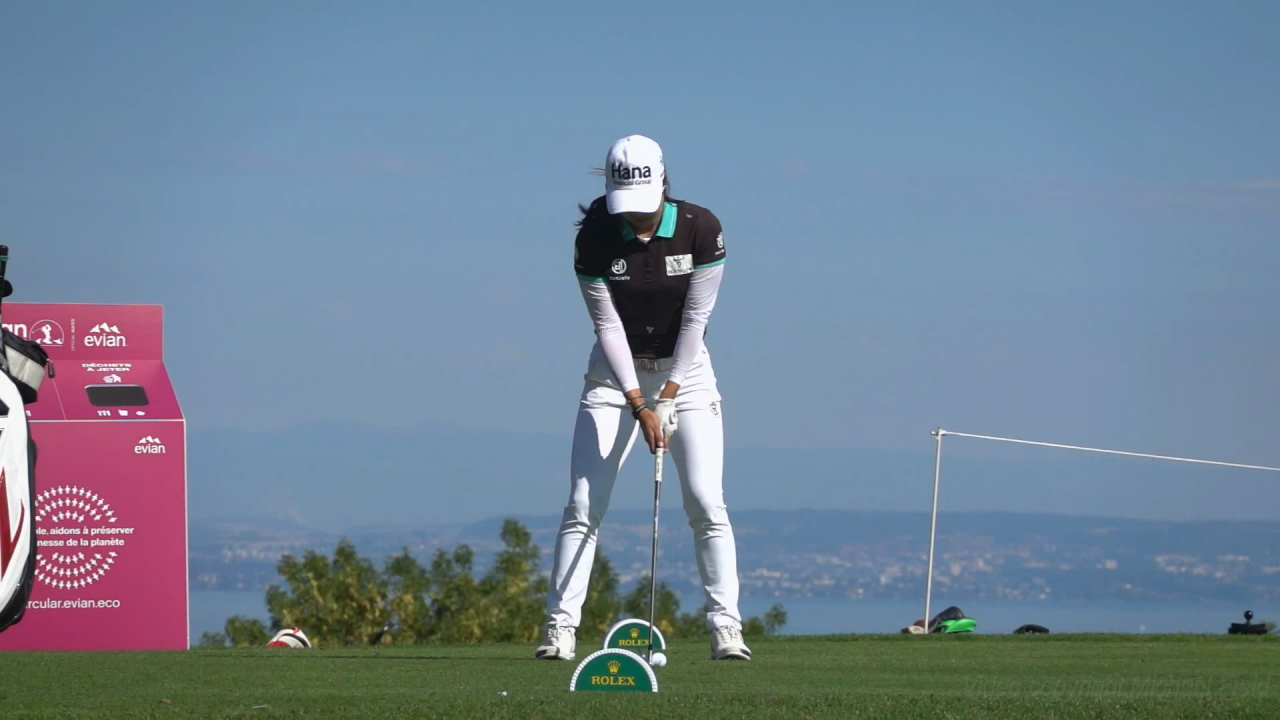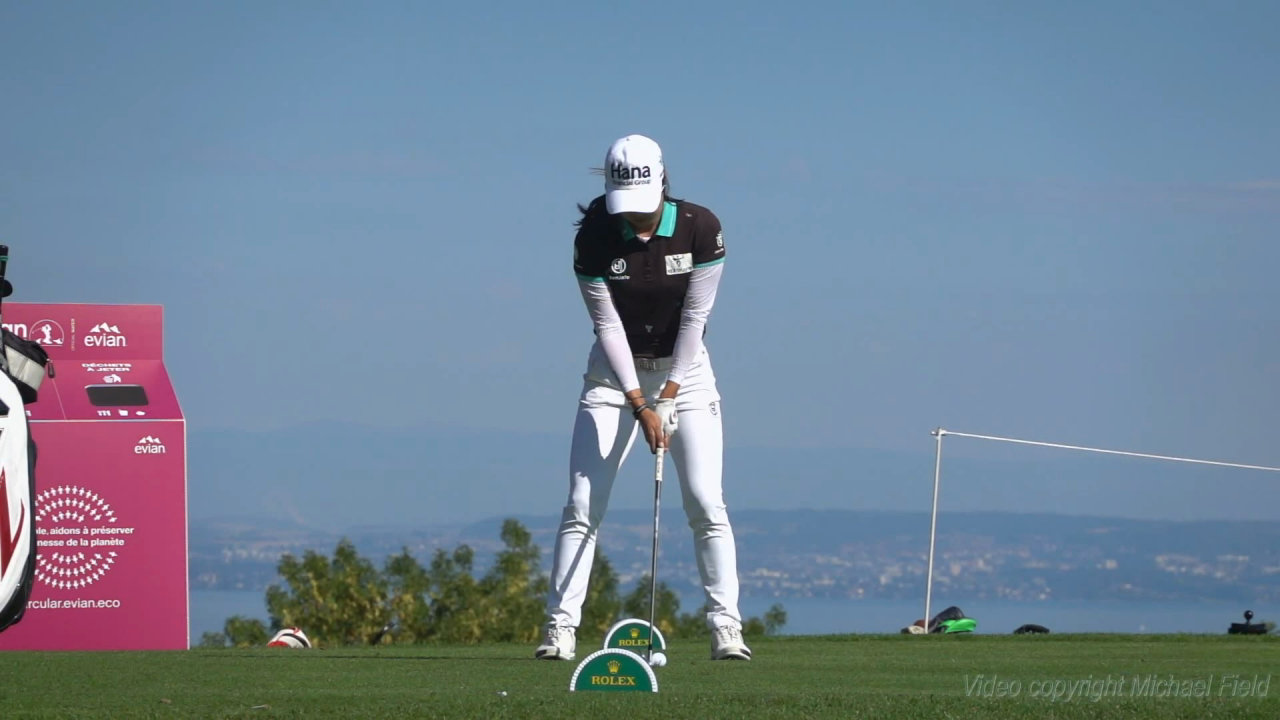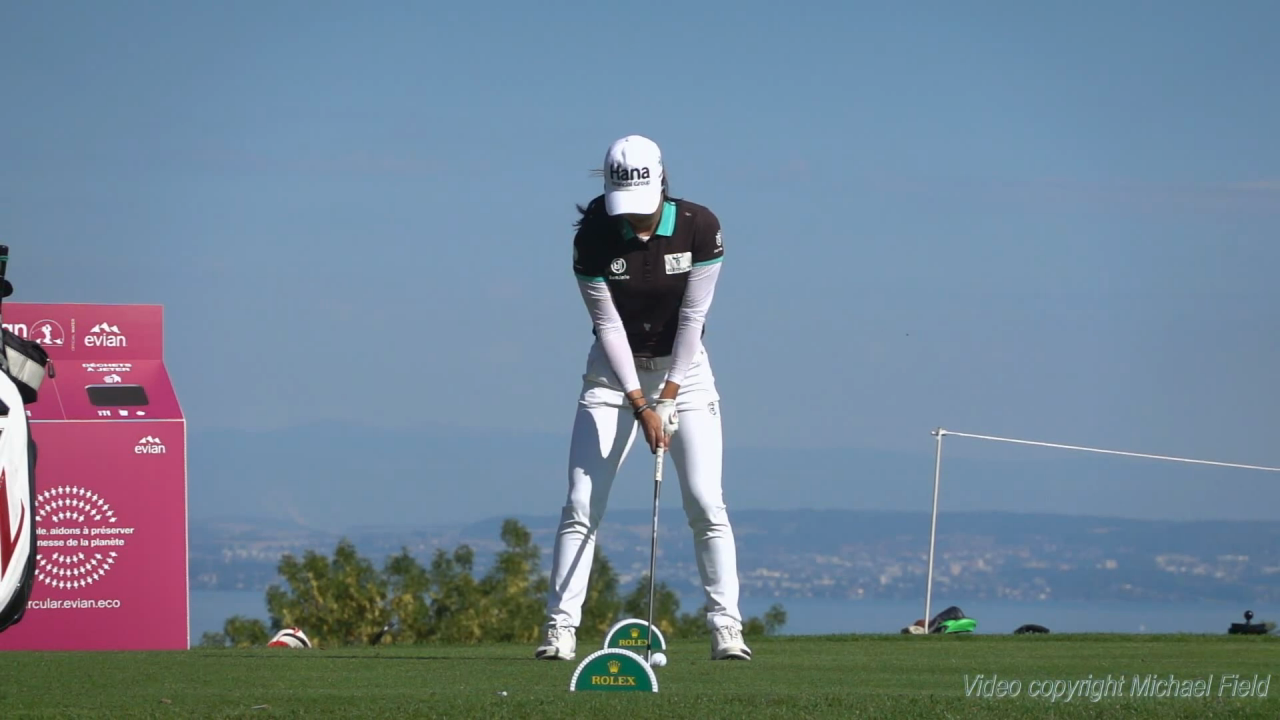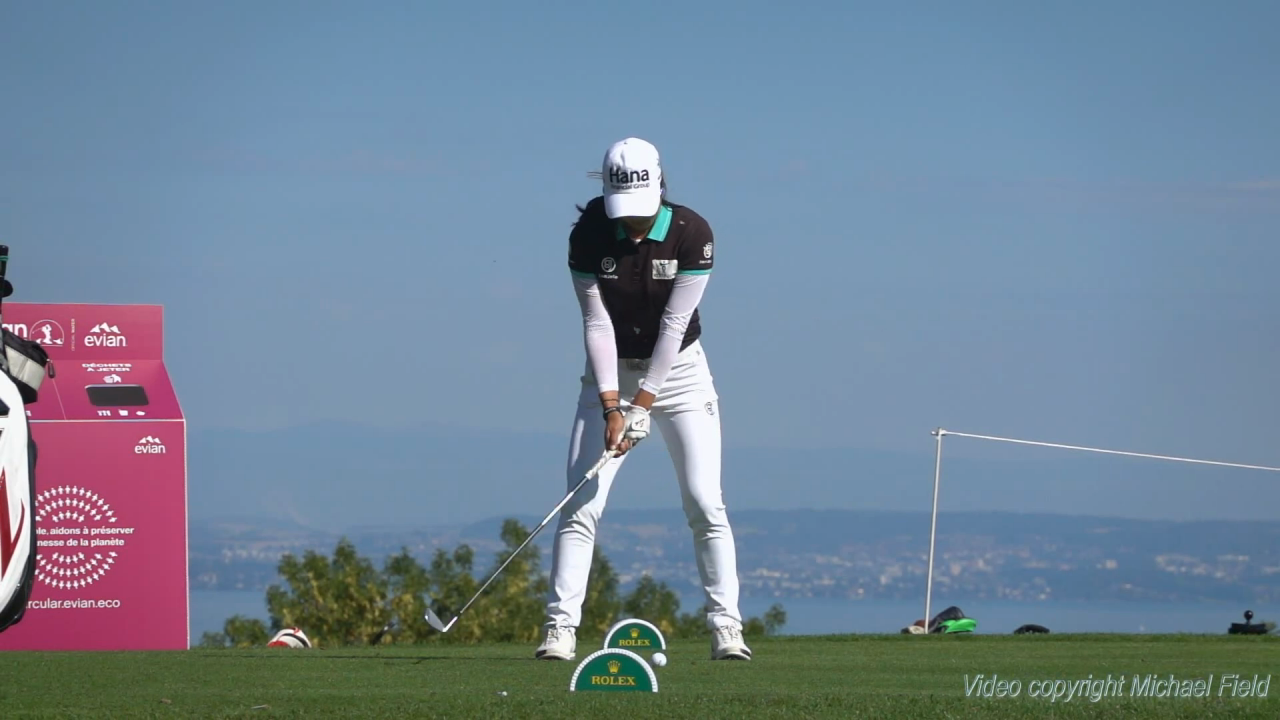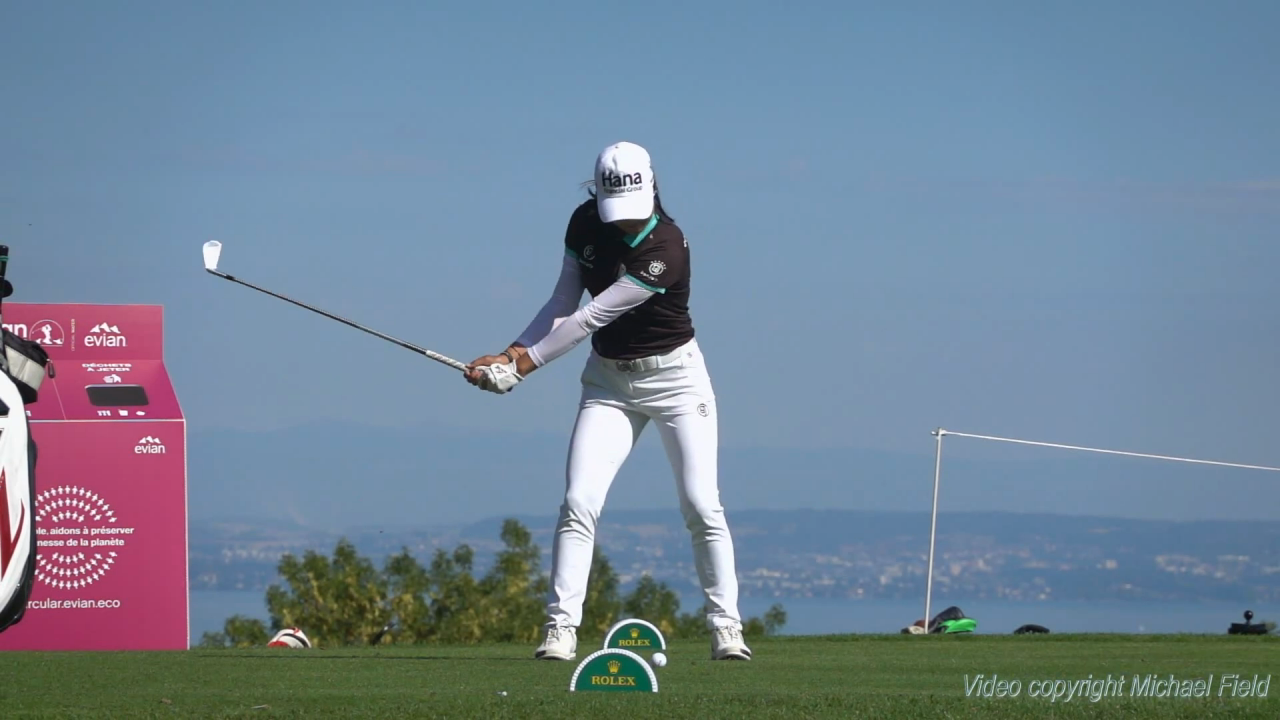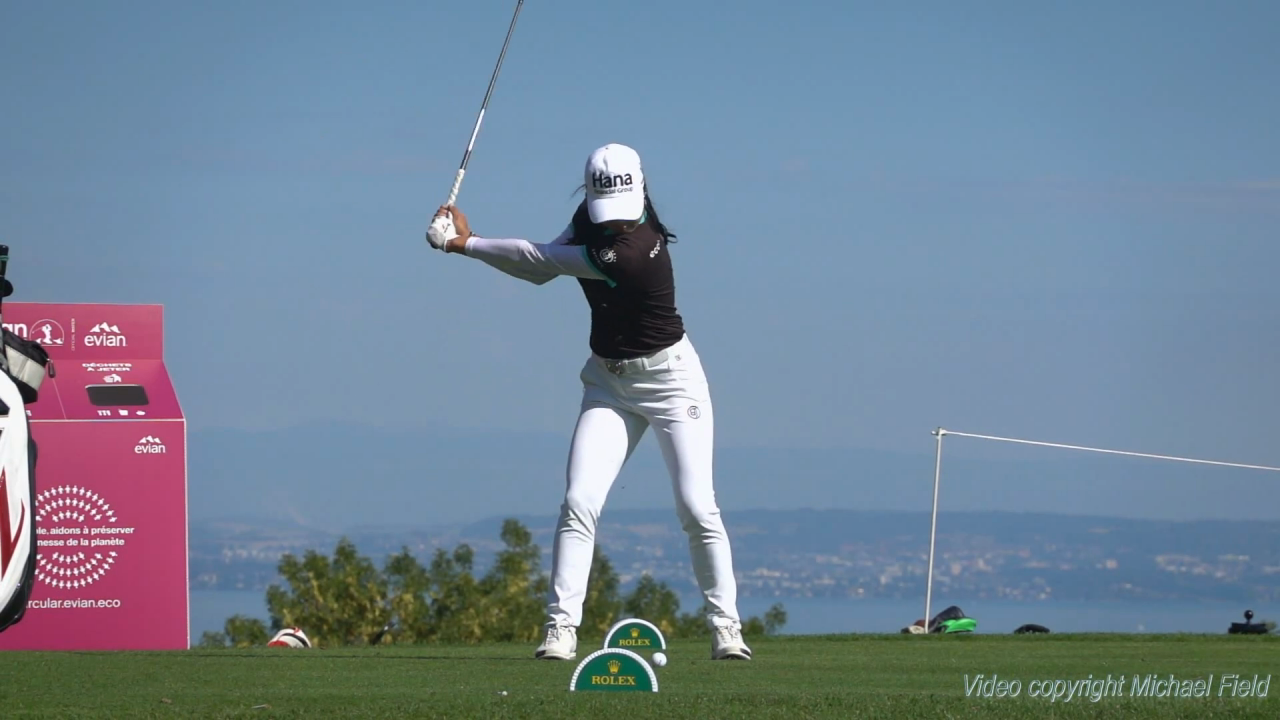
dt=0.7s
person 1, frame 1
left shoulder: (701, 228)
right shoulder: (594, 237)
left elbow: (696, 318)
right elbow: (608, 325)
left wrist: (667, 397)
right wrist: (638, 405)
left hip: (684, 370)
right hip: (616, 371)
left knee: (706, 501)
right knee: (584, 502)
left ankle: (726, 627)
right ankle: (560, 625)
person 1, frame 2
left shoulder: (700, 227)
right shoulder: (594, 237)
left elbow: (695, 317)
right elbow: (608, 325)
left wrist: (668, 397)
right wrist: (638, 405)
left hip: (685, 369)
right hip: (615, 371)
left knee: (705, 501)
right knee: (583, 501)
left ankle: (726, 625)
right ankle: (560, 625)
person 1, frame 3
left shoulder: (699, 226)
right shoulder: (593, 237)
left elbow: (693, 316)
right elbow: (609, 325)
left wrist: (668, 396)
right wrist: (639, 405)
left hip: (683, 369)
right hip: (614, 371)
left knee: (705, 500)
right knee: (582, 501)
left ankle: (726, 627)
right ankle: (560, 625)
person 1, frame 4
left shoulder: (692, 232)
right shoulder: (588, 235)
left elbow: (674, 324)
right elbow: (598, 324)
left wrist: (642, 404)
right wrist: (609, 404)
left hip: (679, 371)
right hip: (610, 373)
left knee: (705, 502)
right knee: (581, 499)
left ankle: (727, 625)
right ankle: (559, 626)
person 1, frame 5
left shoulder: (665, 248)
right shoulder: (585, 224)
left elbow: (593, 316)
right elbow: (562, 304)
left wrist: (525, 362)
right wrist: (511, 351)
left hip: (674, 377)
right hip: (608, 379)
left knee: (701, 504)
right knee: (578, 502)
left ankle: (727, 625)
right ankle: (561, 627)
person 1, frame 6
left shoulder: (632, 253)
right shoulder: (591, 216)
left elbow: (541, 256)
right elbow: (538, 268)
left wrist: (465, 242)
right wrist: (467, 234)
left hip: (669, 377)
right hip: (607, 381)
left knee: (696, 506)
right knee: (579, 503)
left ankle: (726, 626)
right ankle: (560, 627)
